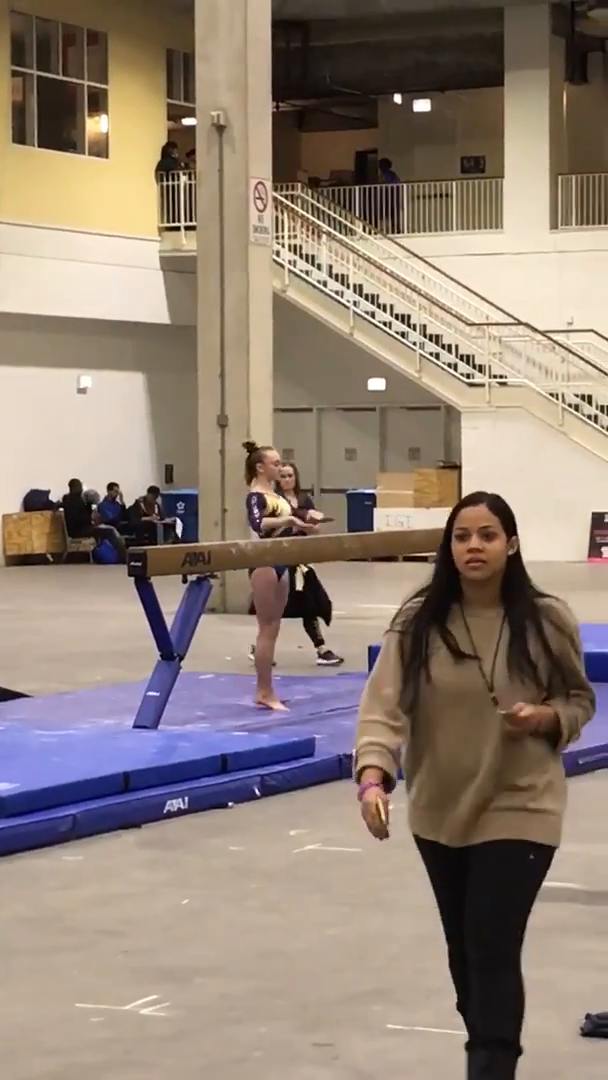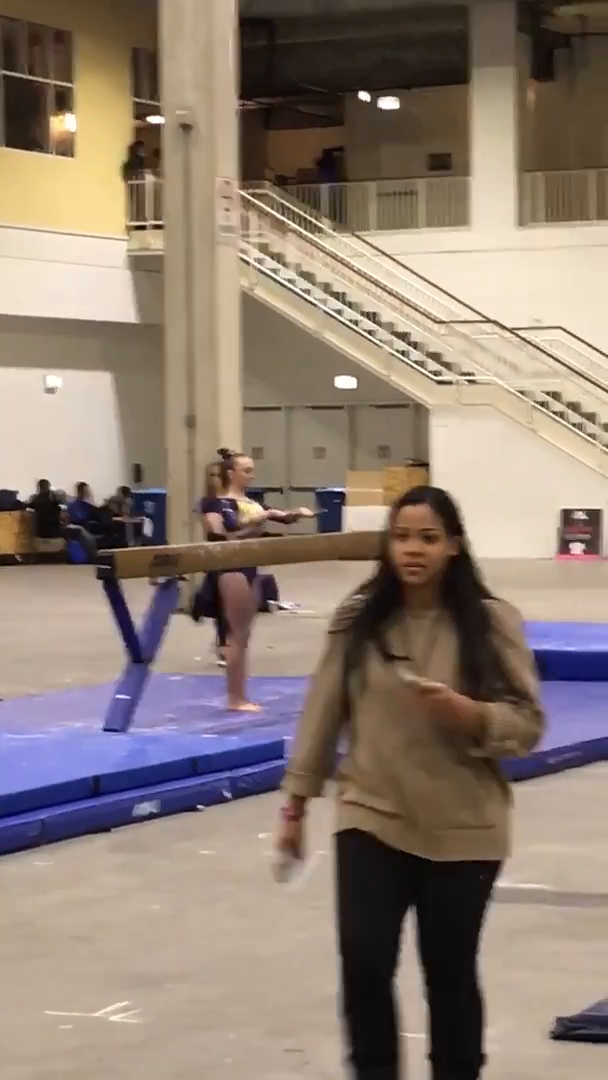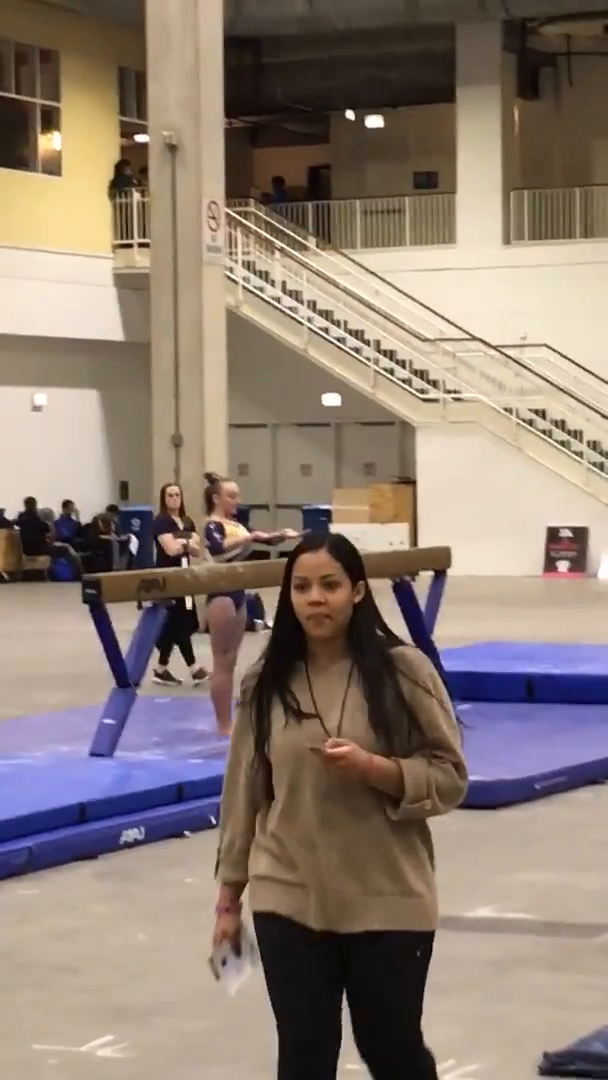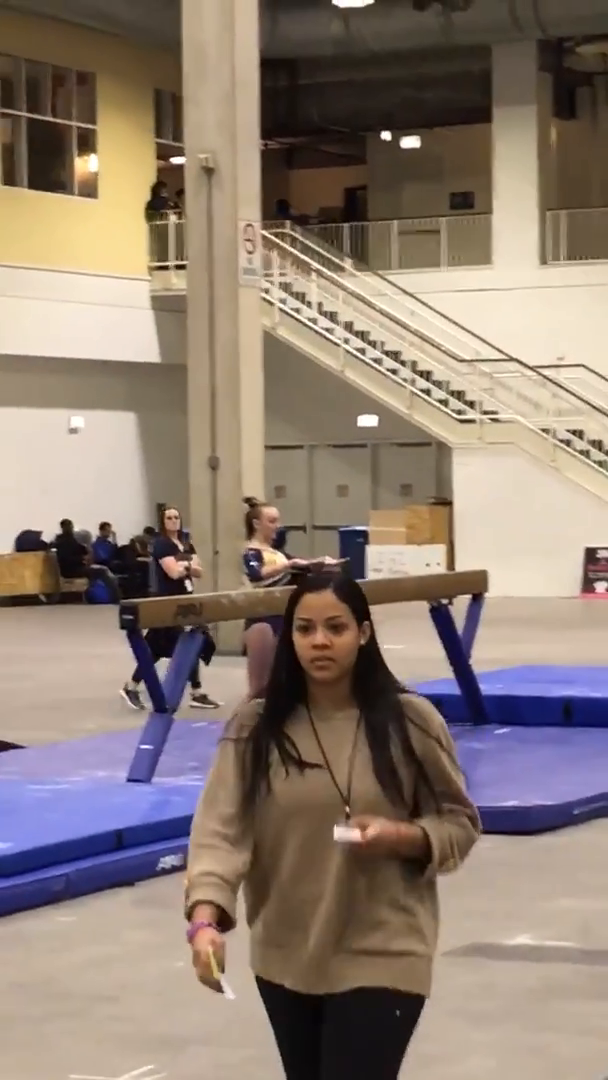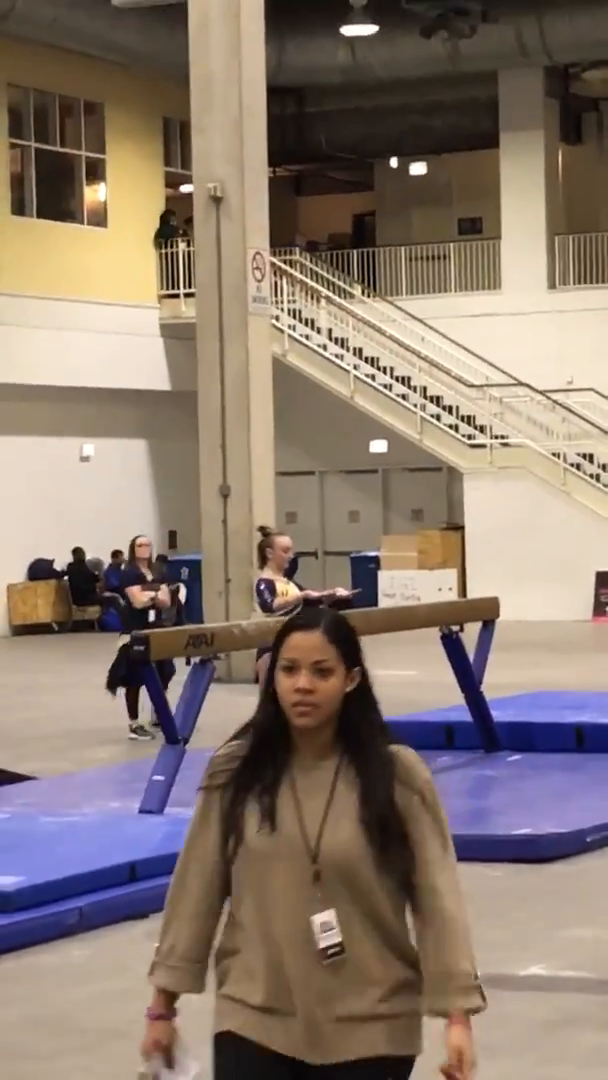
dt=0.4s
person 1, frame 1
left shoulder: (546, 618)
right shoulder: (417, 621)
left elbow: (580, 701)
right elbow: (384, 706)
left wrist: (544, 717)
right wrist: (373, 778)
left hip: (518, 814)
right hip: (438, 811)
left knee: (493, 949)
right knee: (462, 946)
person 1, frame 2
left shoulder: (491, 622)
right shoulder: (357, 621)
left elbow: (527, 725)
right elbow: (323, 716)
left wrist: (460, 709)
right wrist: (296, 804)
left hip: (463, 828)
right hip: (371, 817)
left knee: (450, 972)
right knee: (364, 965)
person 1, frame 3
left shoulder: (404, 672)
right shoulder: (265, 683)
left elbow: (450, 778)
right elbow: (245, 792)
left wrist: (372, 769)
right wrist: (230, 895)
left hip: (390, 900)
right hip: (287, 899)
person 1, frame 4
left shoulder: (411, 723)
right shoulder: (255, 728)
left elbow: (460, 823)
right elbow: (218, 832)
left wrist: (405, 835)
right wrist: (205, 918)
left hip: (382, 958)
right hip: (286, 958)
person 1, frame 5
left shoulder: (398, 776)
right shoulder: (234, 773)
left elbow: (438, 901)
right elbow: (196, 893)
left wrist: (457, 1017)
right wrist: (164, 1004)
left hip: (368, 1025)
right hip: (254, 1019)
